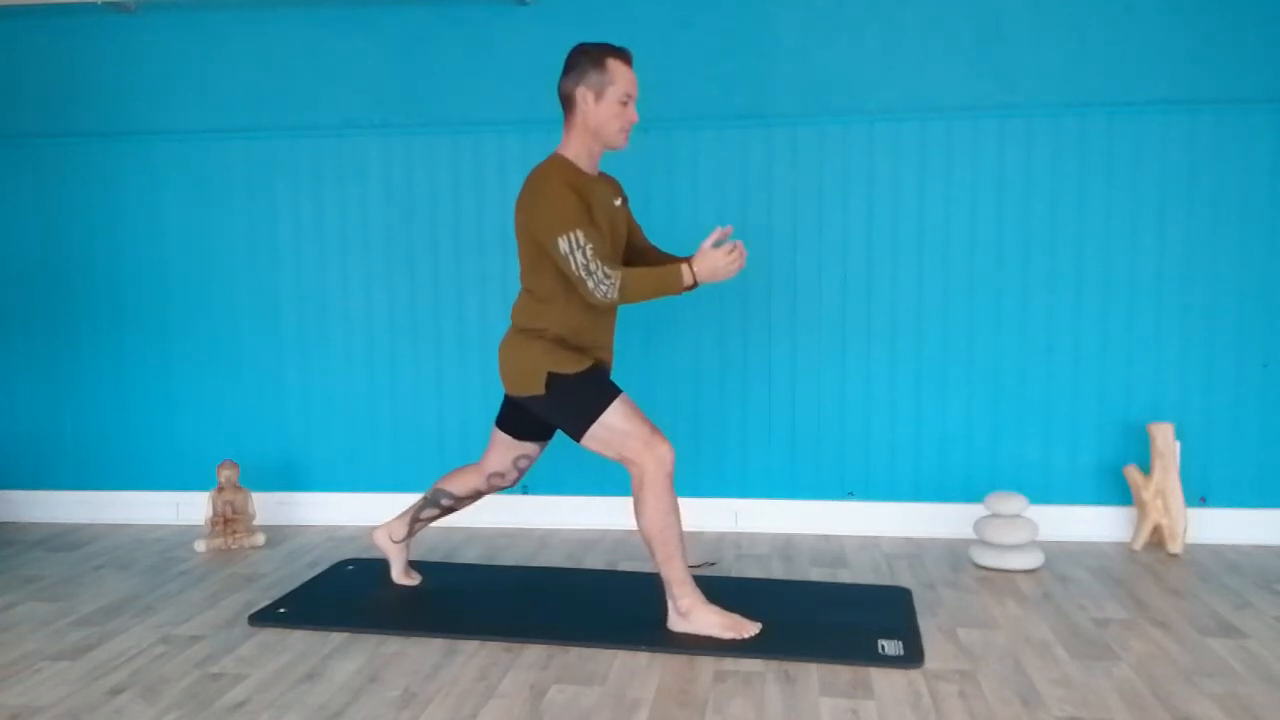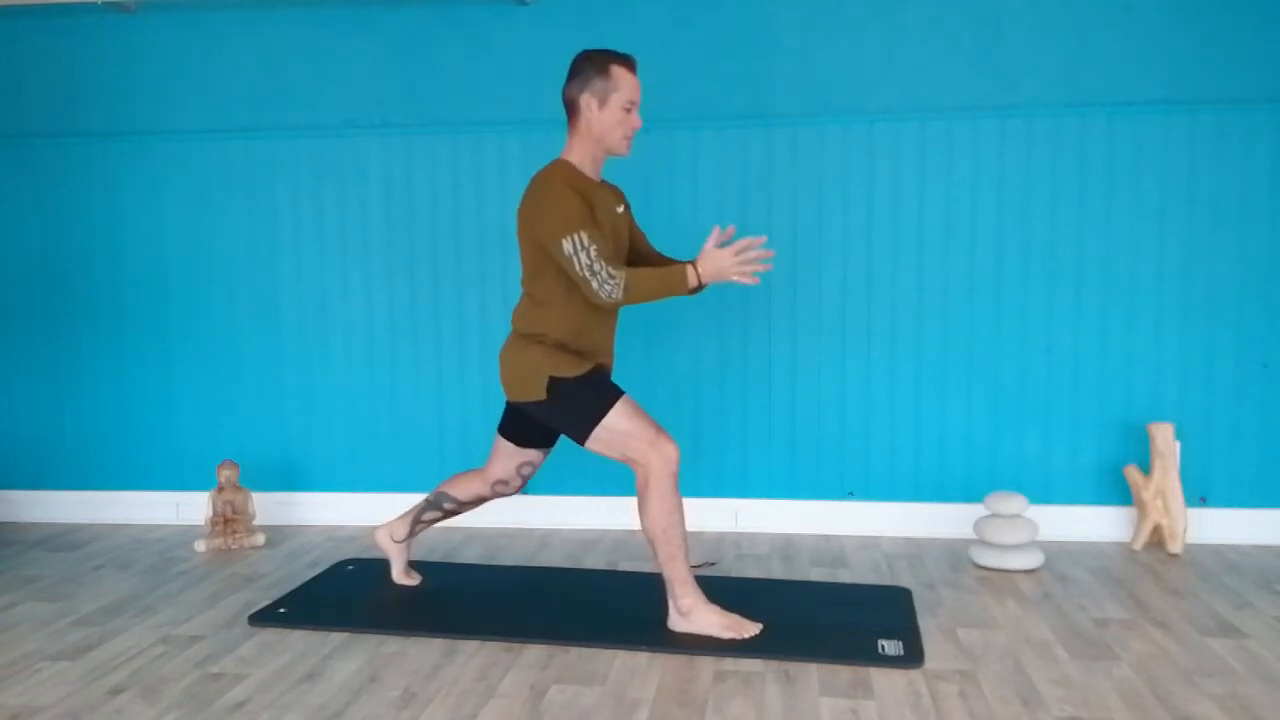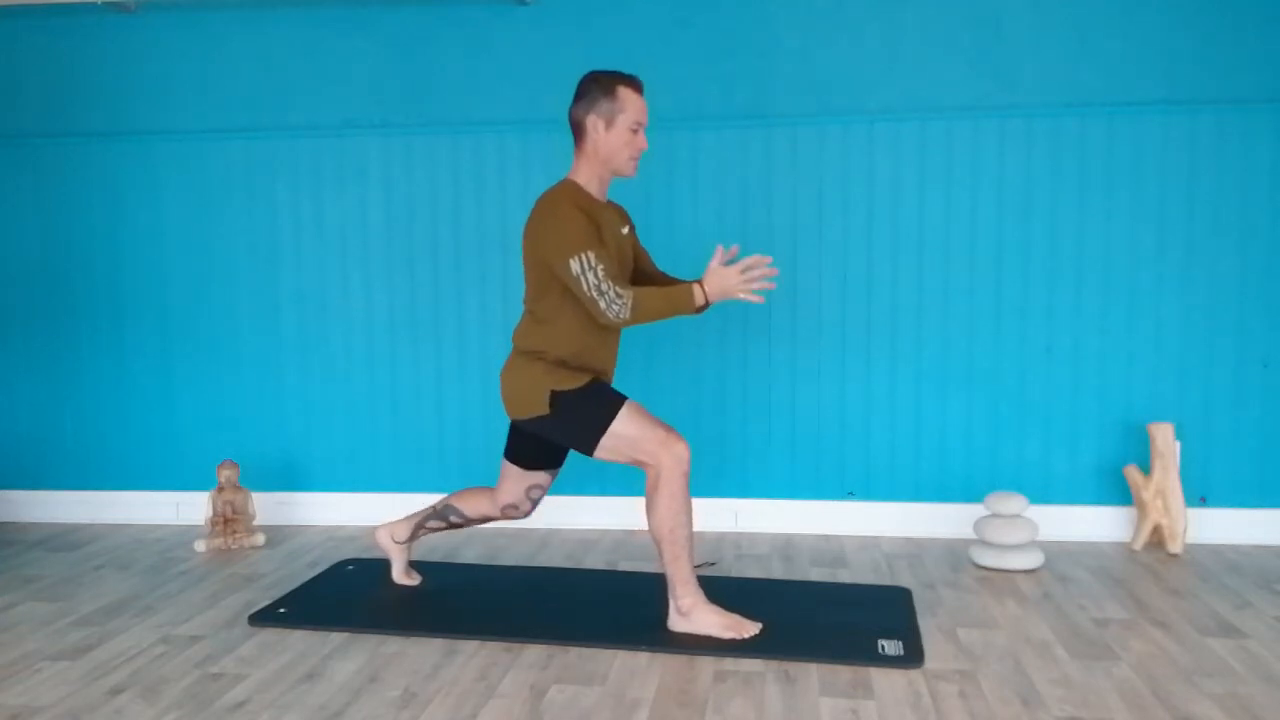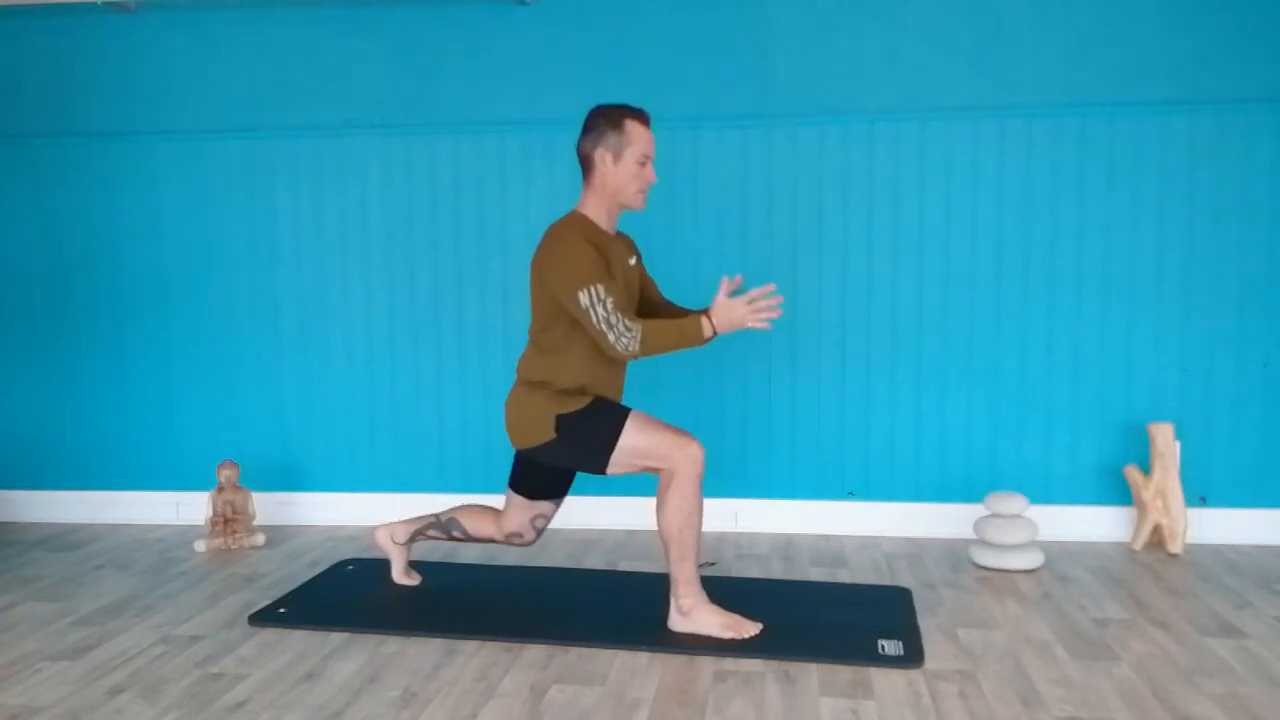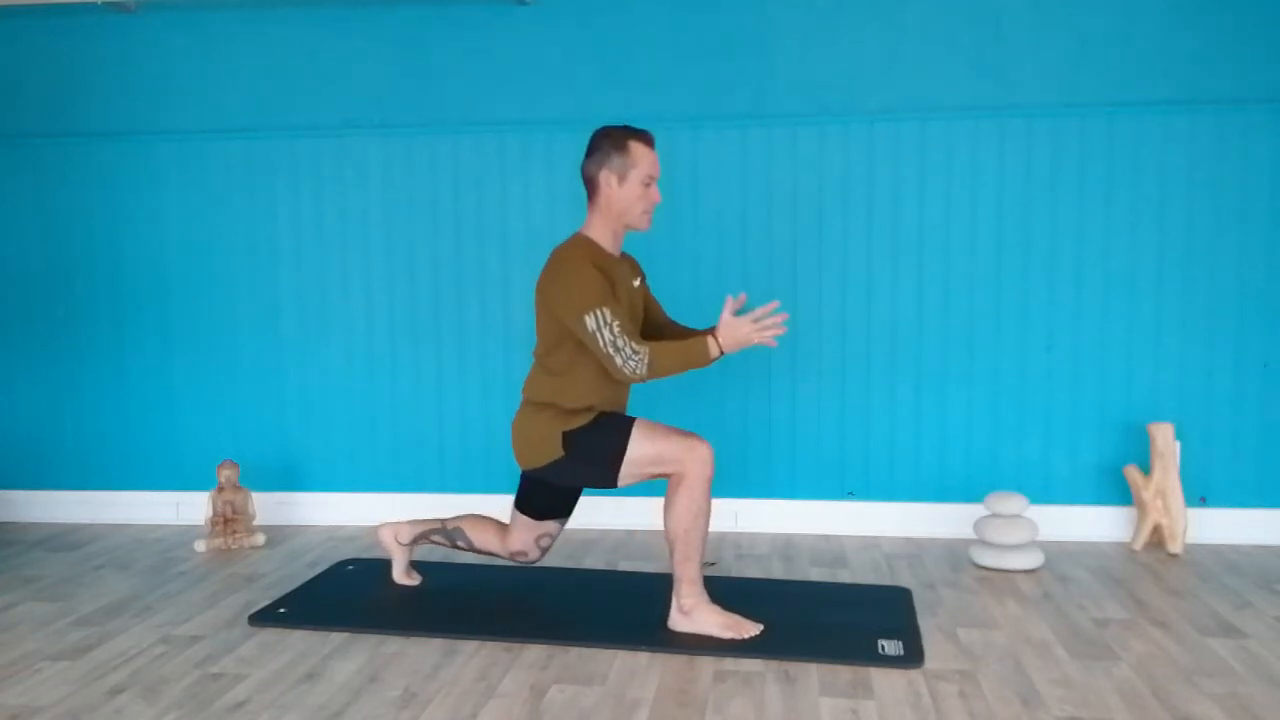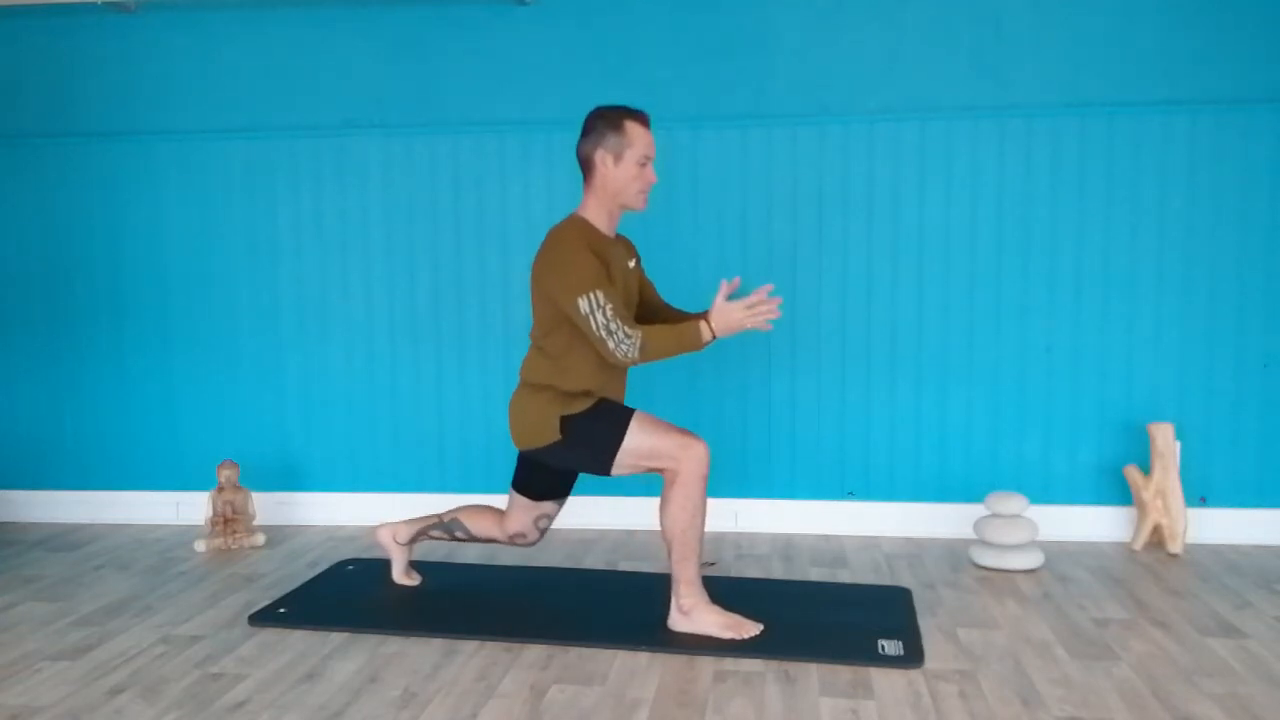
dt=0.3s
person 1, frame 1
left shoulder: (606, 190)
right shoulder: (551, 189)
left elbow: (642, 258)
right elbow: (601, 285)
left wrist: (701, 264)
right wrist: (694, 274)
left hip: (554, 359)
right hip: (548, 361)
left knee: (496, 473)
right knee: (653, 454)
left ankle: (397, 533)
right ankle: (686, 607)
person 1, frame 2
left shoulder: (607, 197)
right shoulder: (554, 193)
left elbow: (645, 263)
right elbow: (606, 285)
left wrist: (707, 267)
right wrist: (699, 273)
left hip: (555, 364)
right hip: (547, 366)
left knee: (500, 479)
right knee: (658, 453)
left ankle: (398, 532)
right ankle: (686, 606)
person 1, frame 3
left shoulder: (613, 217)
right shoulder: (561, 213)
left elbow: (651, 285)
right elbow: (612, 305)
left wrist: (709, 288)
right wrist: (704, 293)
left hip: (557, 383)
right hip: (547, 383)
left knee: (510, 503)
right knee: (670, 452)
left ankle: (400, 533)
right ankle: (687, 606)
person 1, frame 4
left shoulder: (621, 248)
right shoulder: (569, 246)
left elbow: (658, 314)
right elbow: (622, 339)
left wrist: (714, 314)
right wrist: (711, 324)
left hip: (558, 410)
right hip: (552, 411)
left knee: (515, 530)
right knee: (683, 454)
left ankle: (399, 535)
right ankle: (688, 605)
person 1, frame 5
left shoulder: (624, 268)
right shoulder: (574, 269)
left elbow: (662, 334)
right elbow: (630, 362)
left wrist: (716, 334)
right wrist: (718, 345)
left hip: (567, 430)
right hip: (559, 431)
left knee: (520, 548)
right knee: (693, 456)
left ankle: (402, 534)
right ankle: (689, 606)
person 1, frame 6
left shoulder: (620, 250)
right shoulder: (569, 250)
left elbow: (656, 316)
right elbow: (621, 345)
left wrist: (712, 318)
right wrist: (710, 328)
left hip: (563, 412)
right hip: (557, 413)
left knee: (517, 530)
right knee: (688, 455)
left ankle: (402, 535)
right ankle: (689, 606)
